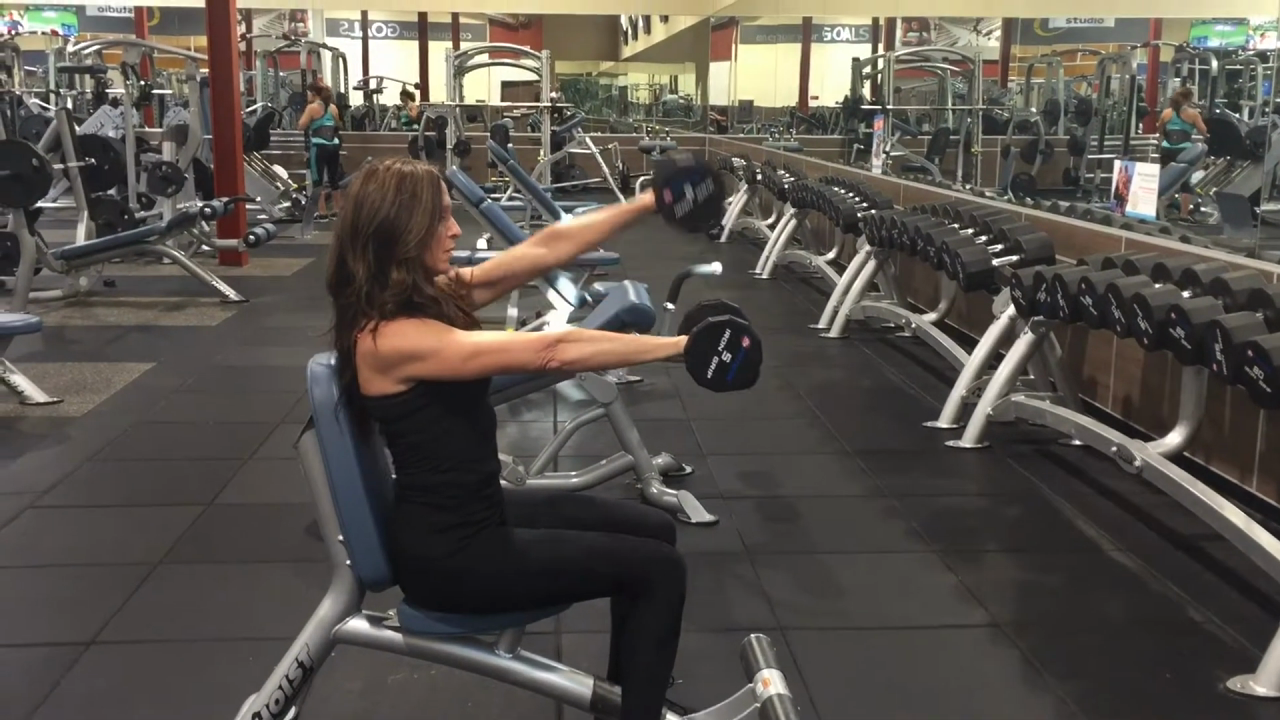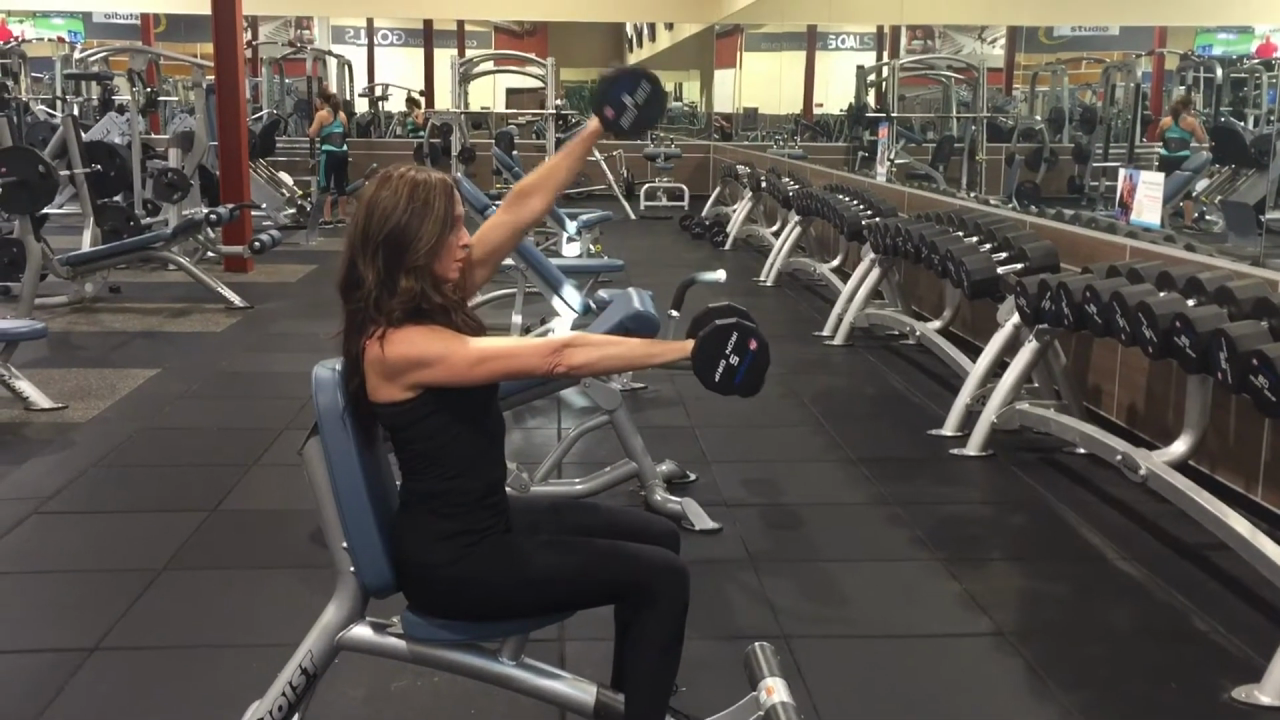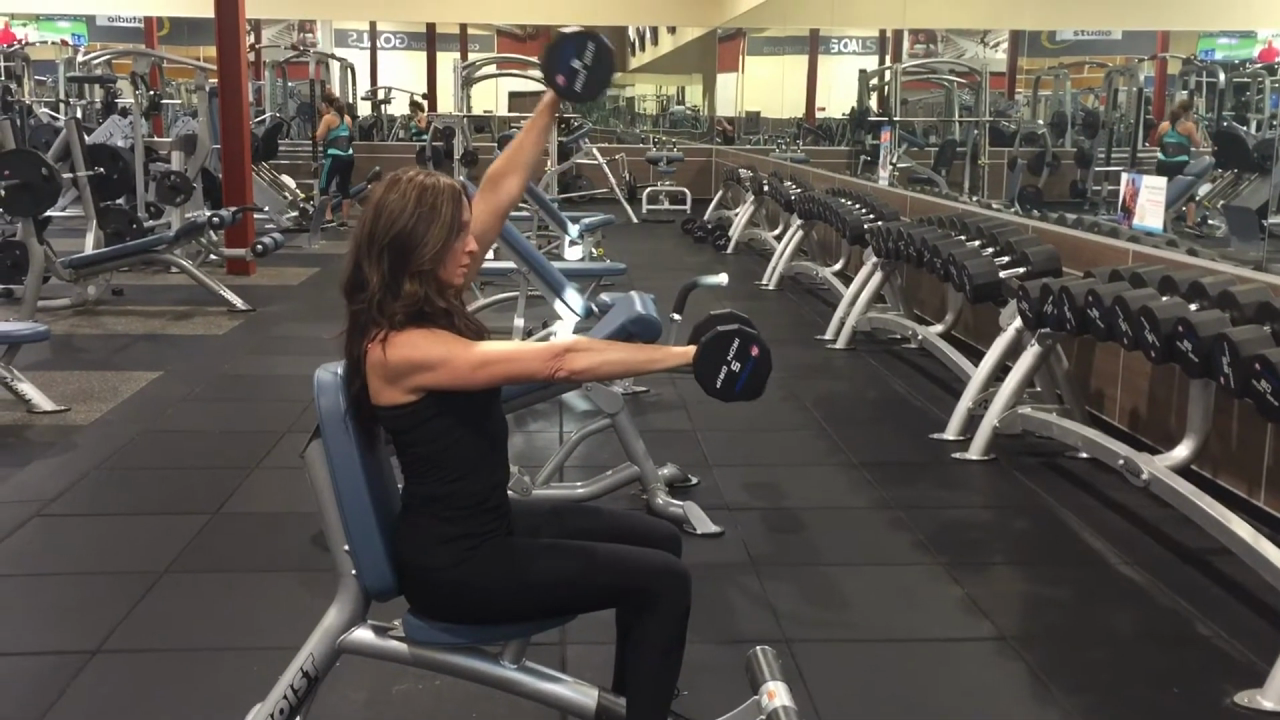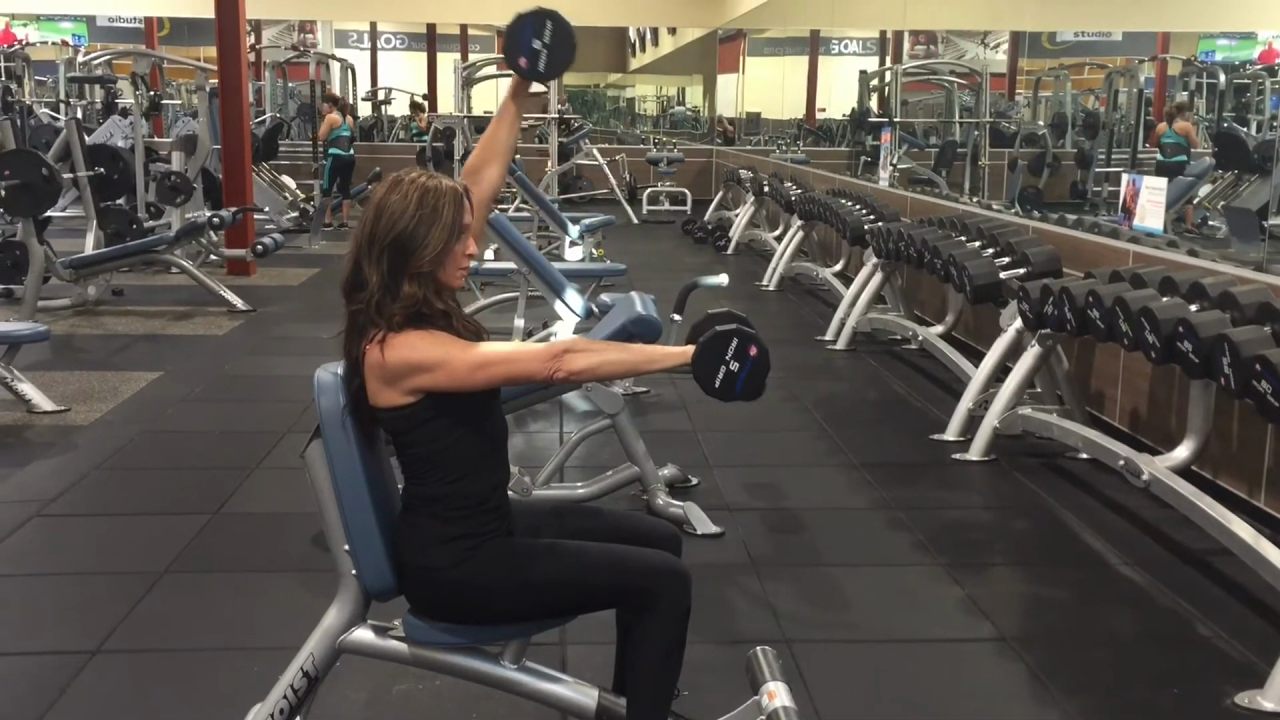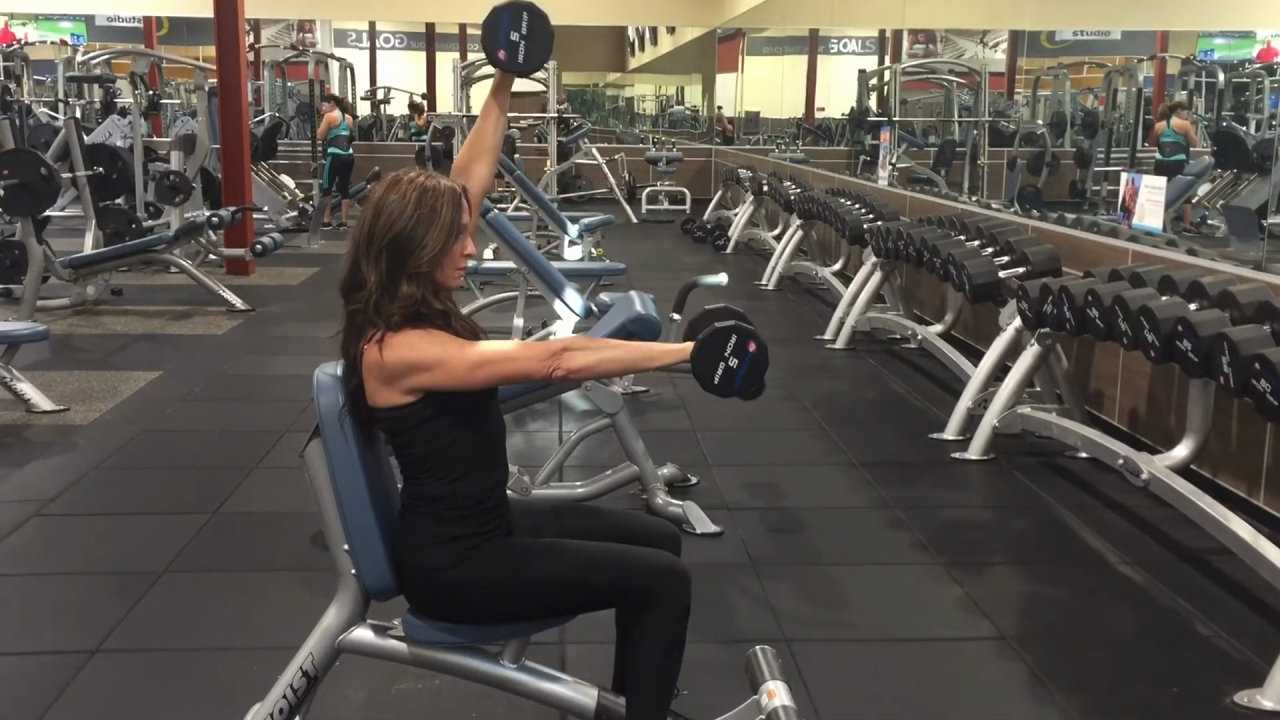
dt=0.2s
person 1, frame 1
left shoulder: (431, 294)
right shoulder: (389, 338)
left elbow: (544, 250)
right elbow: (549, 350)
left wrist: (645, 203)
right wrist: (679, 345)
left hip: (476, 511)
right hip: (447, 551)
left knee: (653, 530)
right knee: (659, 569)
person 1, frame 2
left shoulder: (432, 299)
right shoulder: (398, 346)
left elbow: (523, 208)
right elbow: (556, 356)
left wrist: (593, 133)
right wrist: (686, 348)
left hip: (482, 518)
right hip: (452, 559)
left knee: (657, 538)
right knee: (663, 576)
person 1, frame 3
left shoulder: (424, 305)
right shoulder: (400, 348)
left elbow: (501, 193)
right elbow: (557, 361)
left wrist: (550, 108)
right wrist: (688, 354)
left hip: (483, 523)
right hip: (453, 563)
left knee: (658, 541)
right knee: (665, 581)
person 1, frame 4
left shoulder: (420, 306)
right shoulder: (399, 349)
left elbow: (483, 184)
right elbow: (555, 362)
left wrist: (517, 95)
right wrist: (687, 355)
left hip: (483, 521)
right hip: (454, 561)
left knee: (658, 541)
right knee: (665, 582)
person 1, frame 5
left shoulder: (416, 307)
right shoulder: (397, 349)
left elbow: (472, 180)
right elbow: (553, 360)
left wrist: (501, 90)
right wrist: (686, 351)
left hip: (483, 522)
right hip: (454, 561)
left knee: (658, 541)
right knee: (664, 581)
